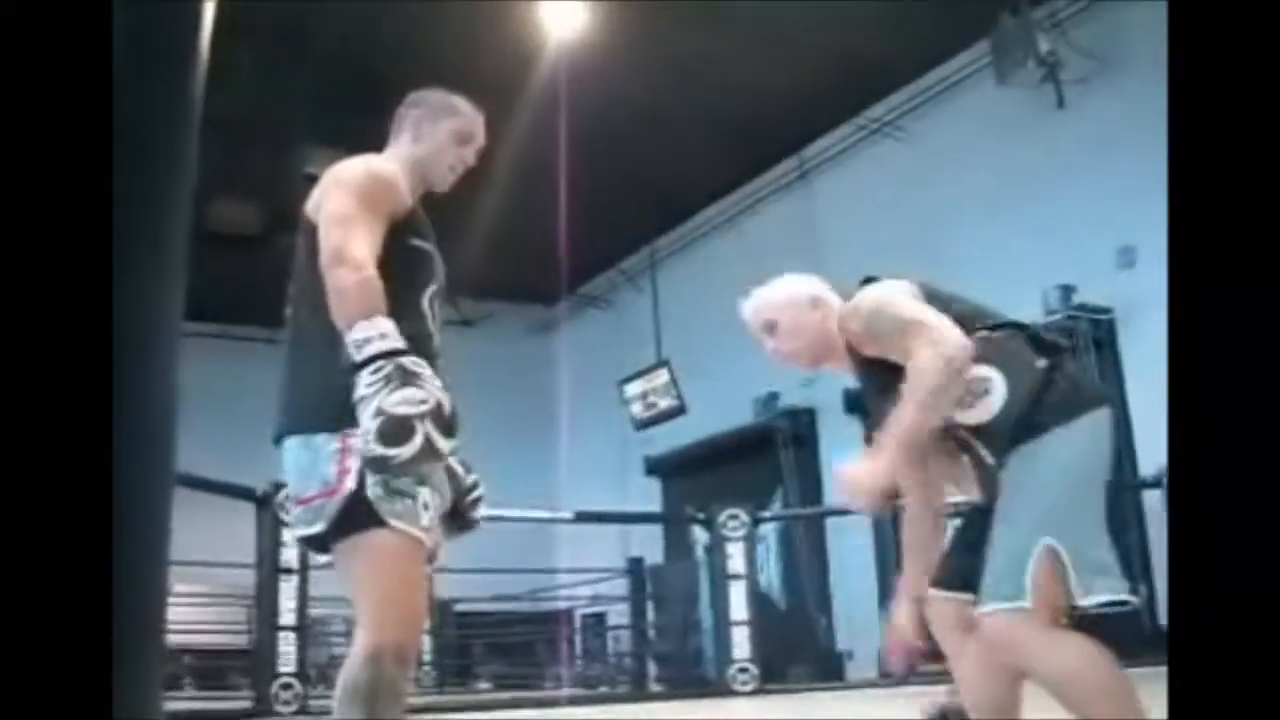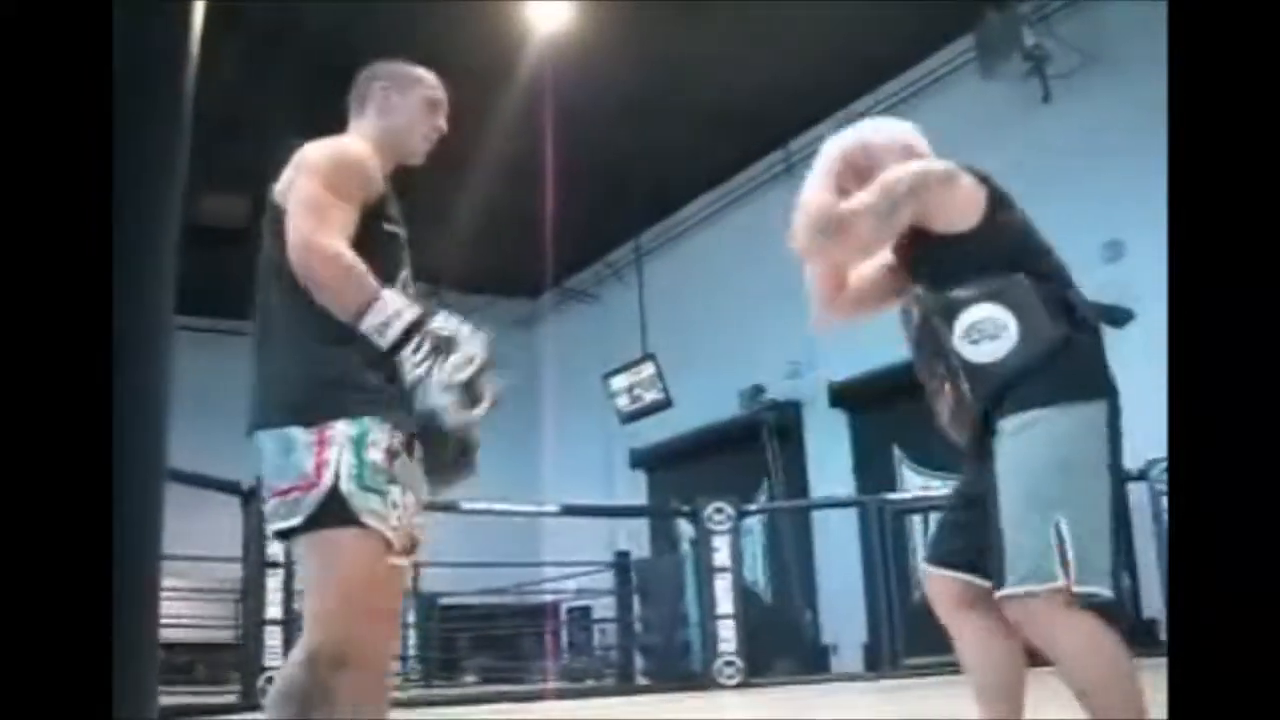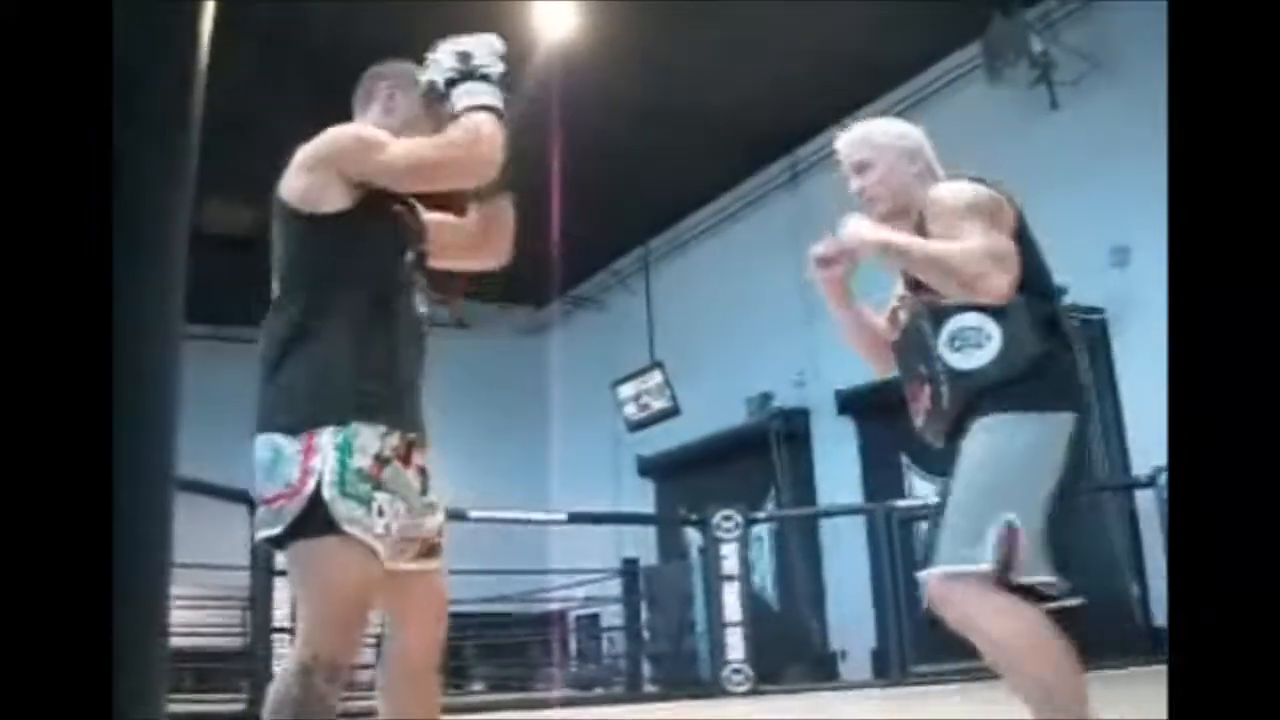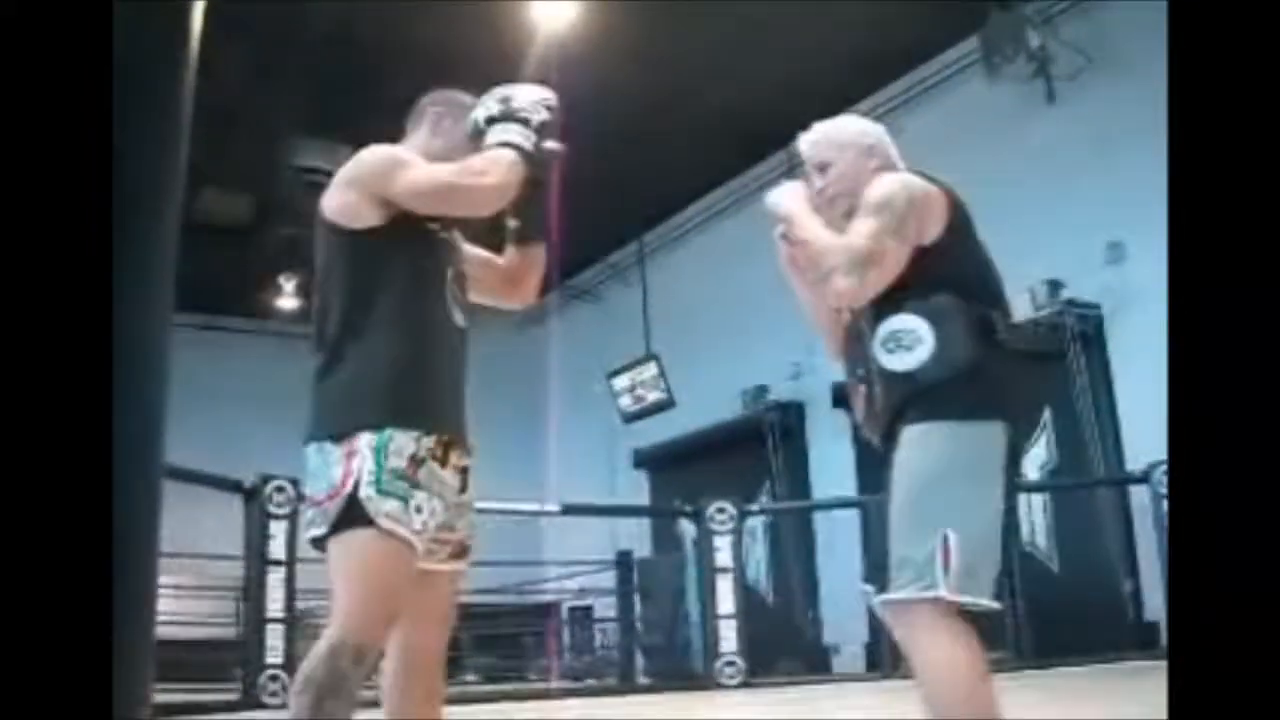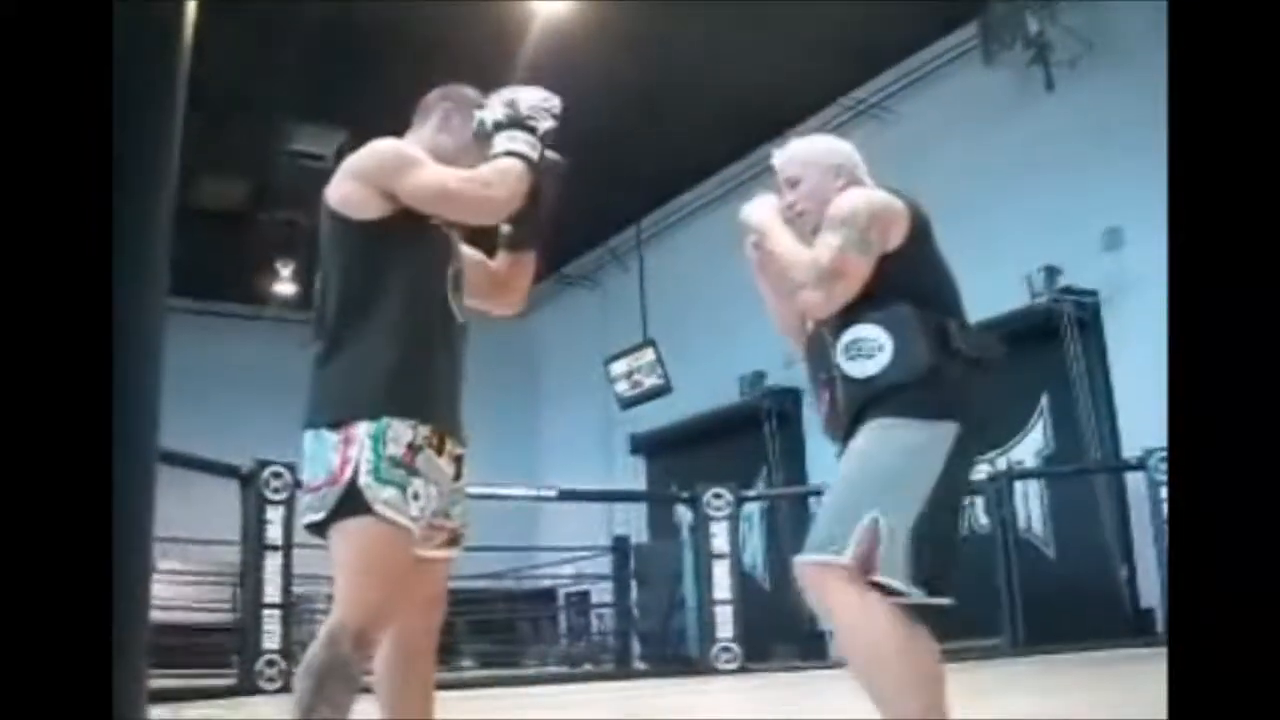
dt=0.4s
person 1, frame 1
left shoulder: (408, 227)
right shoulder: (368, 178)
right elbow: (347, 267)
left wrist: (441, 456)
right wrist: (385, 372)
left hip: (385, 432)
right hip: (351, 425)
left knee: (392, 634)
right knee: (391, 630)
person 1, frame 2
left shoulder: (373, 198)
right shoulder: (337, 159)
right elbow: (316, 253)
left wrist: (426, 406)
right wrist: (416, 333)
left hip: (362, 419)
right hip: (329, 416)
left knee: (373, 633)
right knee: (336, 636)
person 1, frame 3
left shoulder: (397, 208)
right shoulder: (340, 149)
left elbow: (490, 246)
right elbow: (468, 160)
left wrist: (497, 173)
right wrist: (478, 88)
left hip: (387, 432)
right hip: (330, 427)
left knee: (422, 627)
right knee: (330, 641)
person 1, frame 4
left shoulder: (437, 235)
right shoulder: (376, 167)
left elbow: (517, 288)
right elbow: (483, 188)
left wrist: (531, 202)
right wrist: (513, 131)
left hip: (435, 439)
right hip: (374, 431)
left knee: (426, 633)
right knee: (360, 628)
person 1, frame 5
left shoulder: (435, 227)
right shoulder: (382, 160)
left elbow: (505, 293)
right elbow: (487, 197)
left wrist: (527, 217)
right wrist: (519, 138)
left hip: (427, 426)
right hip: (371, 420)
left knee: (418, 618)
right knee: (362, 614)
person 2, frame 1
left shoulder: (868, 312)
right shoulder: (884, 397)
left elbow: (946, 350)
right elbow: (921, 503)
left wrist: (884, 460)
right wrist: (911, 599)
left hip: (1055, 427)
right hip: (1025, 445)
left knee: (1014, 625)
right knee: (952, 611)
person 2, frame 2
left shoulder: (929, 180)
right shoulder: (914, 245)
left elbow: (819, 239)
right elbow: (832, 301)
left wrist: (827, 163)
right wrist: (826, 199)
left hip: (1048, 401)
right hip: (1004, 419)
left knee: (1037, 602)
right knee: (953, 586)
person 2, frame 3
left shoulder: (961, 199)
right shoulder: (918, 253)
left elbow: (992, 276)
right elbow: (888, 356)
left wrist: (879, 239)
right wrist: (833, 286)
left hip: (1020, 410)
right hip: (987, 422)
left knee: (957, 586)
right knee: (999, 604)
person 2, frame 4
left shoulder: (900, 192)
right shoulder: (882, 229)
left elbow: (848, 280)
right elbow: (847, 338)
left wrist: (795, 213)
right wrist: (795, 260)
left hip: (952, 416)
right hip: (935, 421)
left knee: (920, 610)
right knee: (927, 611)
person 2, frame 5
left shoulder: (864, 206)
right shoulder: (849, 238)
left elbow: (819, 292)
right elbow: (812, 337)
left wrist: (768, 224)
right wrist: (765, 267)
left hip: (914, 415)
right hip: (895, 422)
left knee: (828, 574)
right knee: (881, 598)
